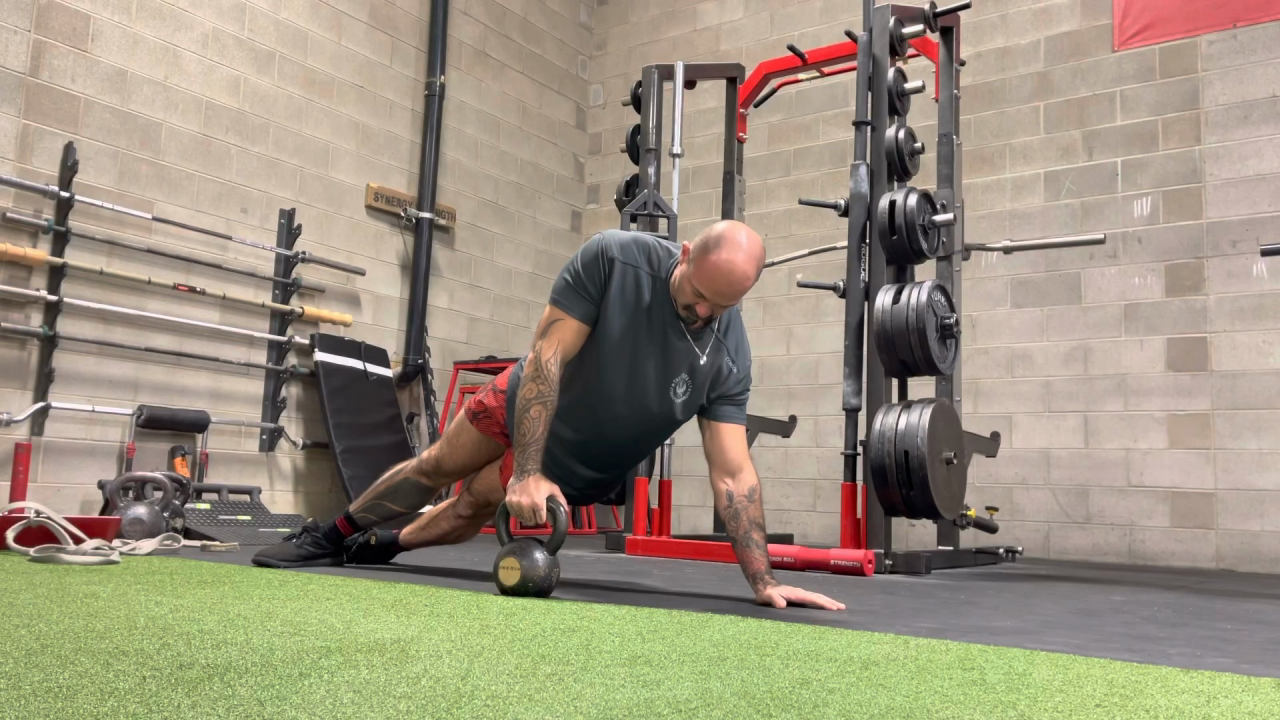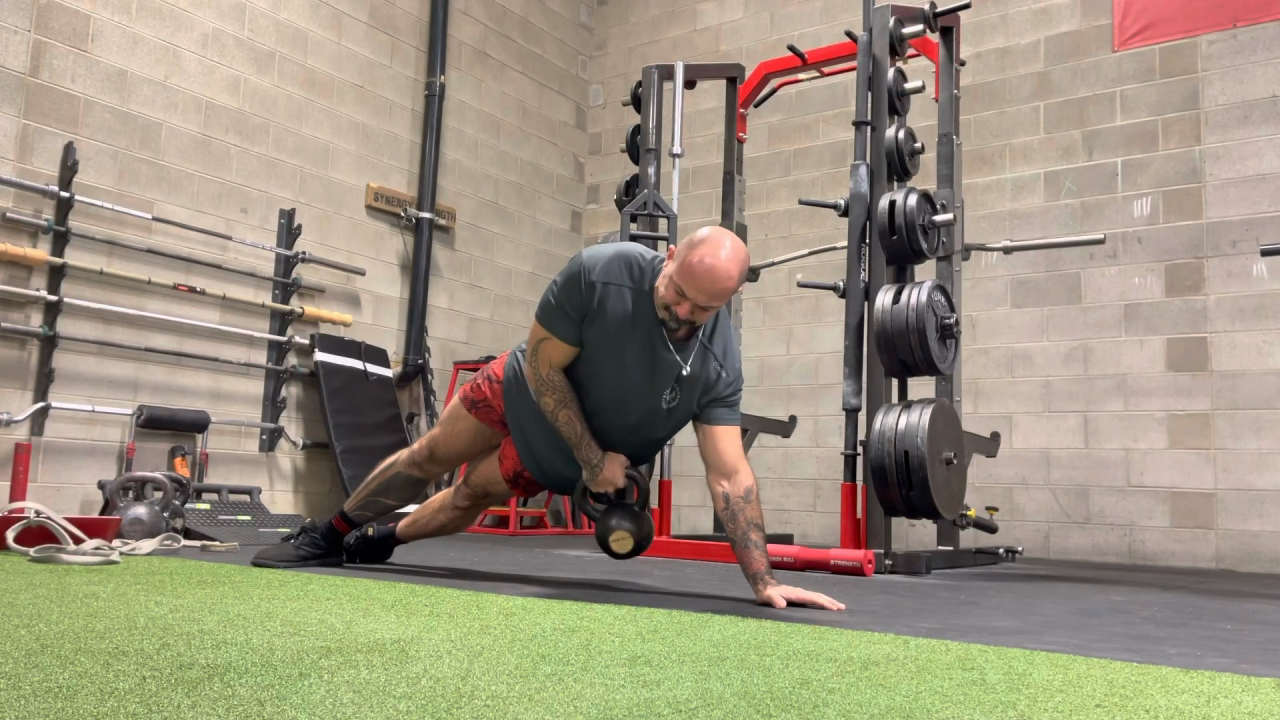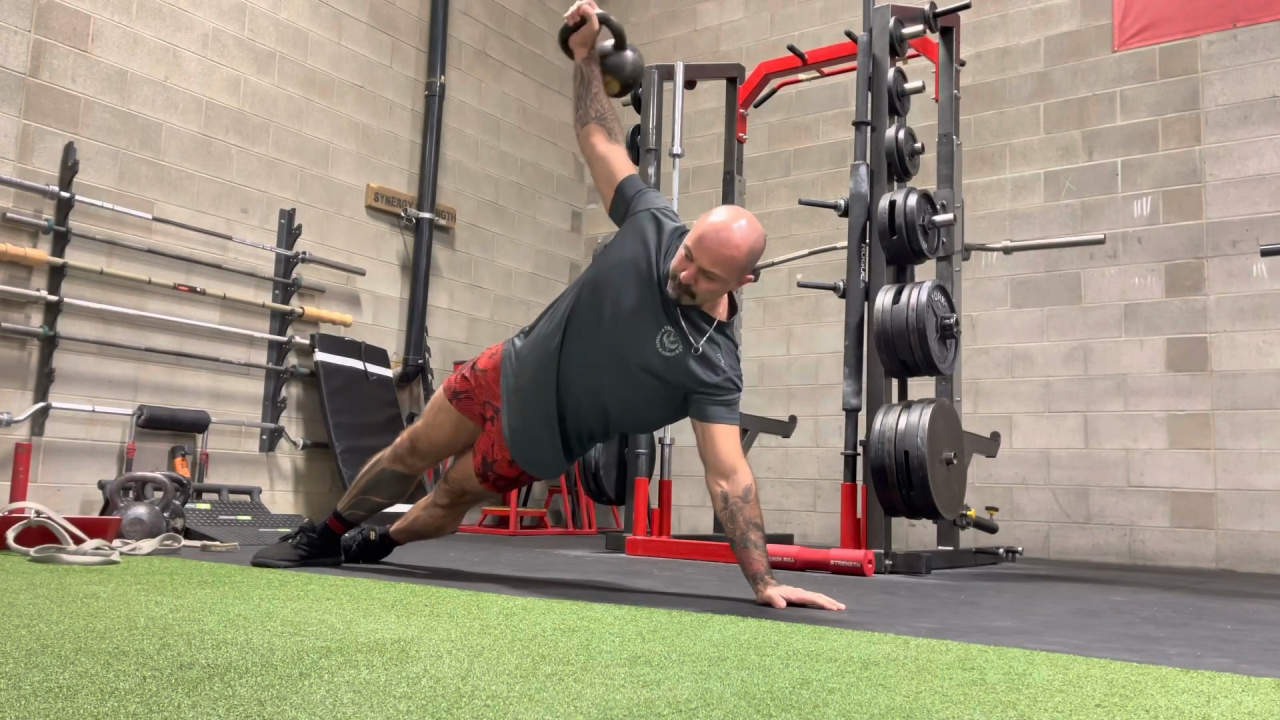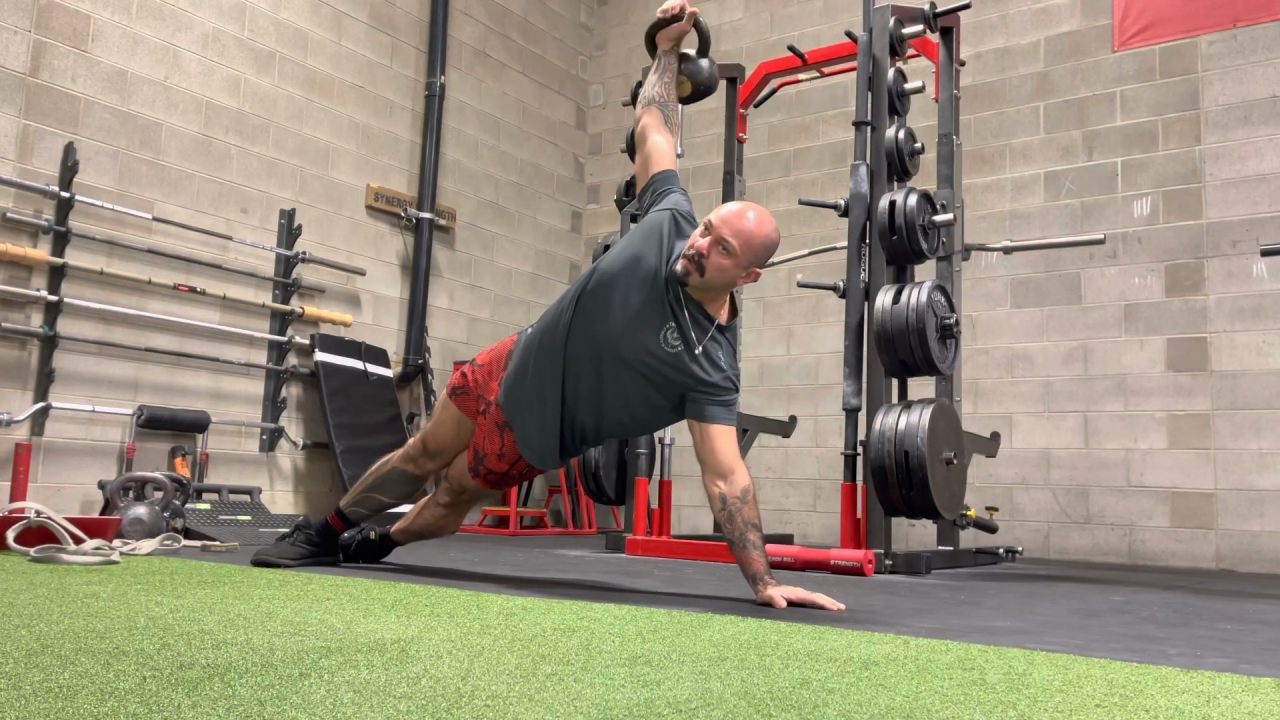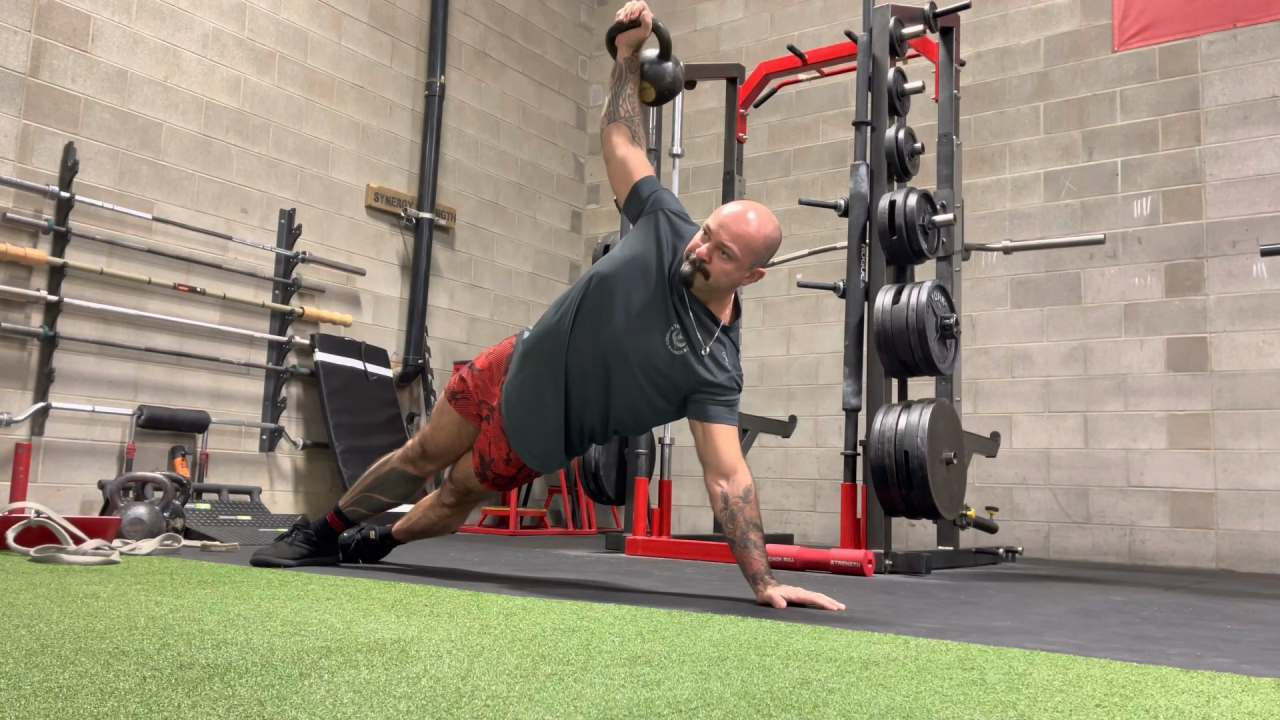
dt=1s
person 1, frame 1
left shoulder: (728, 357)
right shoulder: (612, 258)
left elbow: (731, 474)
right elbow: (548, 356)
left wrist: (764, 580)
right wrist: (526, 471)
left hip: (581, 465)
right hip: (526, 402)
left knee: (474, 507)
right knee: (437, 468)
left ankle: (380, 546)
right ankle: (333, 535)
person 1, frame 2
left shoulder: (717, 362)
right shoulder: (597, 272)
left elbow: (729, 474)
right elbow: (543, 367)
left wrist: (763, 580)
right wrist: (594, 460)
right hip: (521, 390)
left knee: (472, 496)
right knee: (428, 458)
left ankle: (377, 541)
right ankle: (330, 534)
person 1, frame 3
left shoulder: (712, 362)
right shoulder: (653, 224)
left elbow: (728, 475)
right elbow: (599, 139)
left wrist: (764, 582)
right wrist: (584, 55)
left hip: (535, 434)
right hip: (510, 371)
left knee: (453, 497)
right knee: (413, 453)
left ankle: (370, 547)
right ankle: (327, 536)
person 1, frame 4
left shoulder: (710, 361)
right shoulder: (671, 220)
left elbow: (725, 476)
right elbow: (654, 128)
left wrist: (763, 581)
left hip: (537, 426)
right hip: (516, 366)
left knee: (456, 493)
right knee: (422, 456)
left ankle: (371, 543)
right ankle: (327, 533)
person 1, frame 5
left shoulder: (714, 362)
right shoulder: (668, 229)
left elbow: (727, 476)
right elbow: (621, 142)
left wrist: (764, 582)
right wrist: (629, 53)
left hip: (539, 428)
right hip: (514, 366)
left knee: (459, 494)
right knee: (423, 456)
left ankle: (371, 543)
right ankle: (323, 534)
